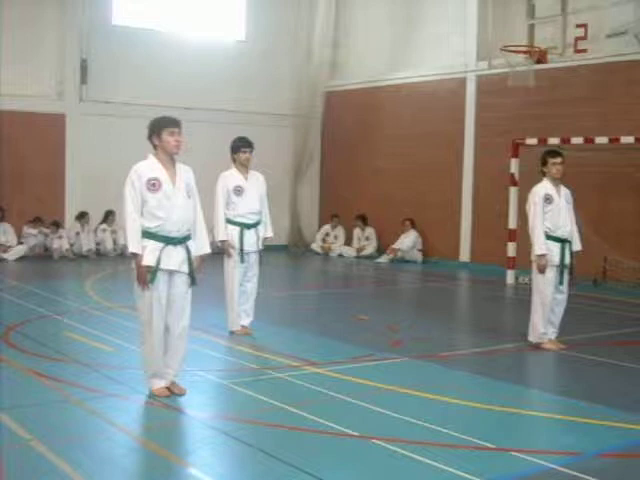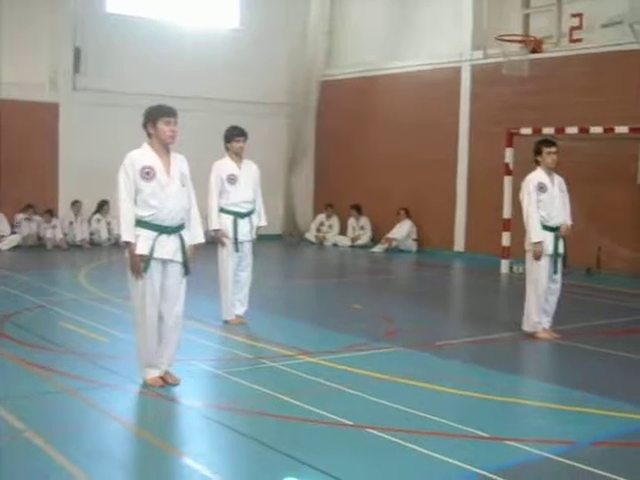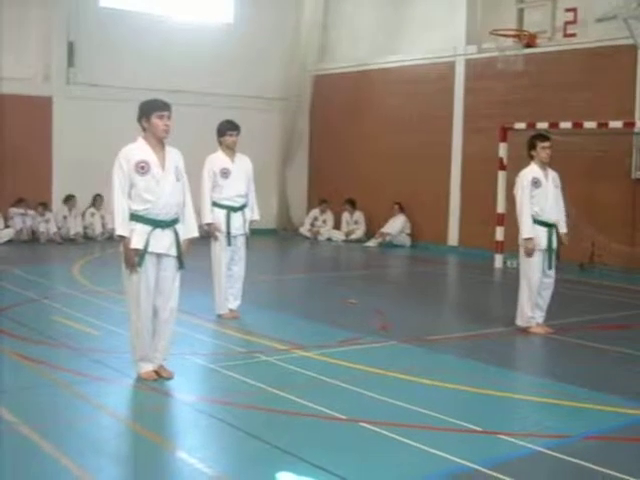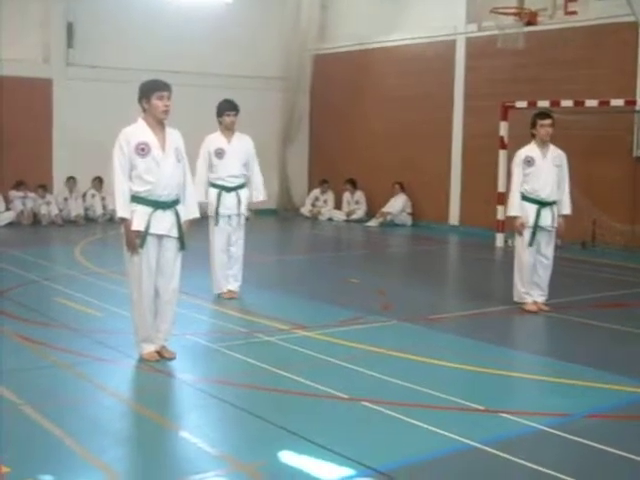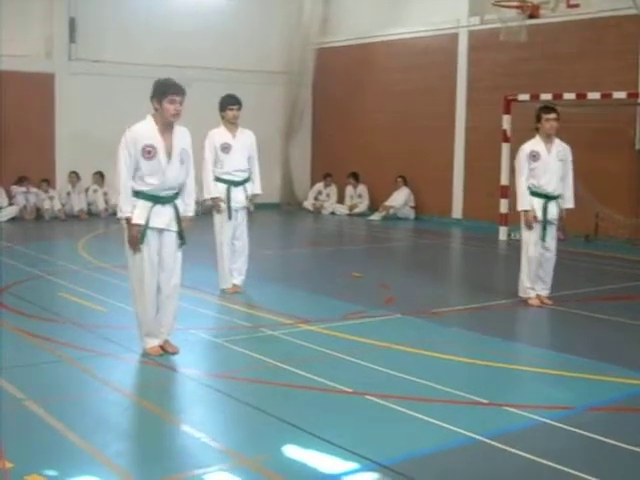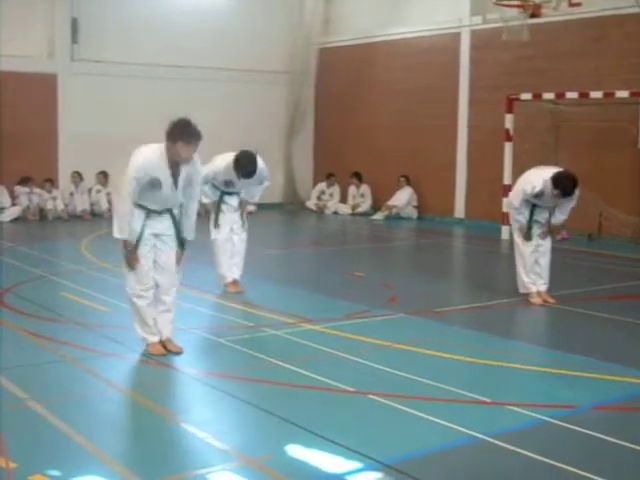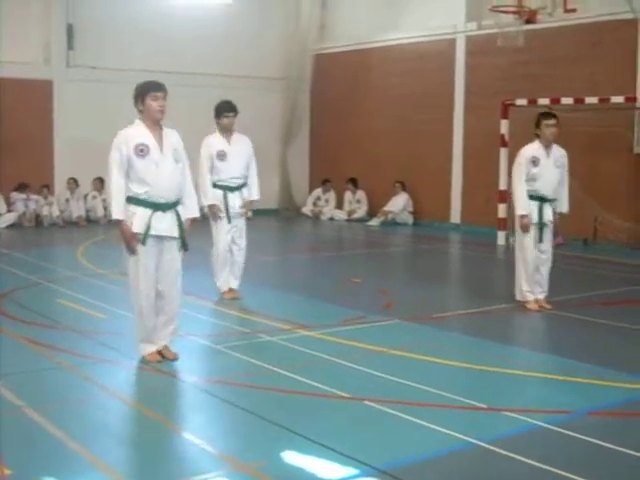
dt=0.7s
person 1, frame 1
left shoulder: (186, 173)
right shoulder: (141, 171)
left elbow: (195, 213)
right elbow: (132, 215)
left wrist: (198, 253)
right wrist: (139, 257)
left hip: (182, 253)
right hip: (154, 253)
left knee: (179, 319)
right knee: (154, 319)
left ankle: (170, 375)
right ankle: (156, 378)
person 1, frame 2
left shoulder: (181, 161)
right shoulder: (134, 160)
left elbow: (189, 203)
right elbow: (126, 204)
left wrist: (192, 242)
right wrist: (132, 247)
left hip: (175, 242)
right hip: (147, 242)
left knee: (173, 309)
right knee: (148, 308)
left ankle: (164, 365)
right ankle: (150, 368)
person 1, frame 3
left shoulder: (176, 156)
right shoulder: (129, 154)
left elbow: (184, 197)
right elbow: (120, 198)
left wrist: (186, 236)
right wrist: (125, 240)
left hip: (170, 236)
right hip: (141, 236)
left knee: (167, 303)
right knee: (142, 303)
left ankle: (158, 359)
right ankle: (144, 362)
person 1, frame 4
left shoulder: (176, 137)
right shoulder: (129, 135)
left elbow: (185, 178)
right elbow: (121, 180)
left wrist: (187, 217)
right wrist: (127, 222)
left hip: (171, 218)
right hip: (143, 217)
left knee: (169, 284)
right knee: (144, 284)
left ankle: (161, 340)
right ankle: (146, 343)
person 1, frame 5
left shoulder: (183, 135)
right shoulder: (136, 134)
left elbow: (188, 178)
right elbow: (124, 178)
left wrist: (186, 215)
right wrist: (130, 221)
left hip: (171, 213)
right hip: (143, 213)
left knee: (171, 279)
right knee: (146, 281)
left ankle: (163, 335)
right ankle: (150, 338)
person 1, frame 6
left shoulder: (193, 165)
right shoulder: (144, 160)
left elbow: (190, 204)
right elbow: (123, 201)
left wrist: (184, 241)
right wrist: (127, 242)
left hip: (167, 221)
right hip: (139, 220)
left knee: (169, 280)
right knee: (141, 282)
left ankle: (165, 333)
right ankle: (151, 336)
person 1, frame 7
left shoulder: (173, 137)
right shoulder: (126, 137)
left elbow: (185, 178)
right elbow: (117, 180)
left wrist: (188, 217)
right wrist: (122, 223)
left hip: (171, 219)
right hip: (142, 220)
left knee: (171, 287)
right knee: (145, 288)
left ankle: (163, 341)
right ankle: (148, 344)
person 2, frame 1
left shoulder: (566, 193)
right shoulder: (539, 191)
left elbow: (571, 222)
right elbow: (536, 224)
left wrist: (575, 249)
right wrist: (540, 253)
left hip: (563, 249)
right hip: (547, 249)
left knee: (560, 294)
right knee: (544, 294)
left ankle: (550, 335)
right ankle: (540, 336)
person 2, frame 2
left shoulder: (560, 181)
right shoulder: (532, 180)
left elbow: (565, 208)
right elbow: (530, 212)
left wrist: (567, 224)
right wrist: (536, 240)
left hip: (557, 238)
right hip: (541, 237)
left knee: (554, 283)
right knee: (539, 283)
left ankle: (545, 324)
right ankle: (535, 325)
person 2, frame 3
left shoulder: (553, 176)
right shoulder: (526, 175)
left elbow: (559, 205)
right elbow: (523, 208)
left wrist: (562, 230)
right wrist: (528, 237)
left hip: (550, 233)
right hip: (534, 233)
left knee: (547, 279)
right knee: (531, 278)
left ankle: (538, 319)
right ankle: (528, 320)
person 2, frame 4
left shoulder: (560, 156)
right shoulder: (523, 154)
left elbow: (563, 186)
right elbow: (515, 186)
left wrist: (562, 214)
right wrist: (516, 215)
left hip: (549, 212)
right hip: (528, 210)
left knee: (546, 257)
right knee: (526, 256)
left ankle: (539, 297)
right ankle: (526, 297)
person 2, frame 5
left shoulder: (564, 149)
right shoulder: (528, 148)
left elbow: (568, 179)
right elbow: (521, 180)
left wrist: (565, 206)
right wrist: (526, 209)
left hip: (553, 206)
right hip: (533, 204)
left knee: (549, 251)
right knee: (532, 250)
left ankle: (542, 291)
right ankle: (530, 292)
person 2, frame 6
left shoulder: (571, 190)
right shoulder: (532, 183)
left elbow: (565, 206)
right elbow: (513, 203)
left wrist: (553, 224)
right wrist: (522, 226)
left hip: (544, 209)
right hip: (523, 207)
left knee: (543, 248)
right knee: (526, 248)
left ankle: (541, 289)
right ankle: (531, 290)
person 2, frame 7
left shoulder: (561, 154)
right shoulder: (527, 152)
left elbow: (563, 184)
right elbow: (518, 184)
left wrist: (560, 211)
right wrist: (522, 214)
left hip: (548, 208)
right hip: (530, 208)
left knee: (545, 255)
right knee: (528, 254)
left ankle: (539, 295)
right ankle: (527, 296)
person 3, frame 1
left shoulder: (259, 178)
right shoulder: (225, 178)
left elbow: (264, 207)
right elbow: (219, 209)
left wrist: (266, 233)
right wrist: (223, 238)
left hip: (253, 234)
right hip: (235, 234)
left knee: (251, 280)
right knee: (235, 280)
left ankle: (246, 321)
right ankle: (235, 324)
person 3, frame 2
left shoulder: (252, 167)
right shoulder: (219, 166)
left elbow: (257, 196)
right elbow: (213, 198)
left wrist: (259, 222)
right wrist: (216, 227)
left hip: (247, 223)
right hip: (228, 223)
left knee: (245, 269)
right knee: (228, 269)
left ankle: (240, 310)
right ankle: (230, 313)
person 3, frame 3
left shoulder: (245, 161)
right shoulder: (212, 160)
left elbow: (251, 190)
right elbow: (206, 192)
left wrist: (252, 217)
right wrist: (208, 221)
left hip: (240, 216)
right hip: (221, 216)
left knee: (238, 263)
right knee: (222, 263)
left ankle: (233, 304)
right ankle: (223, 307)
person 3, frame 4
left shoulder: (246, 141)
right shoulder: (210, 141)
left elbow: (254, 170)
right elbow: (202, 171)
left wrist: (257, 198)
right wrist: (200, 199)
left hip: (239, 197)
right hip: (218, 196)
left knee: (237, 244)
right knee: (218, 244)
left ankle: (233, 286)
right ankle: (222, 287)
person 3, frame 5
left shoulder: (248, 136)
right shoulder: (214, 136)
left elbow: (254, 165)
right elbow: (208, 166)
left wrist: (254, 193)
right wrist: (212, 195)
left hip: (243, 191)
right hip: (223, 191)
left knee: (241, 239)
right knee: (224, 238)
left ankle: (237, 280)
right ankle: (227, 282)
person 3, frame 6
left shoulder: (260, 166)
right shoulder: (219, 165)
left elbow: (264, 182)
right elbow: (200, 180)
left wrist: (248, 199)
right wrist: (212, 201)
left hip: (239, 199)
right hip: (219, 197)
left knee: (239, 235)
right knee: (221, 236)
left ankle: (235, 277)
right ankle: (228, 279)
person 3, frame 7
left shoulder: (245, 141)
right shoulder: (210, 142)
left elbow: (252, 170)
right elbow: (204, 174)
left wrist: (251, 199)
right wrist: (210, 203)
left hip: (240, 197)
right hip: (220, 197)
left knee: (239, 244)
right knee: (222, 244)
left ankle: (233, 285)
right ankle: (224, 286)
